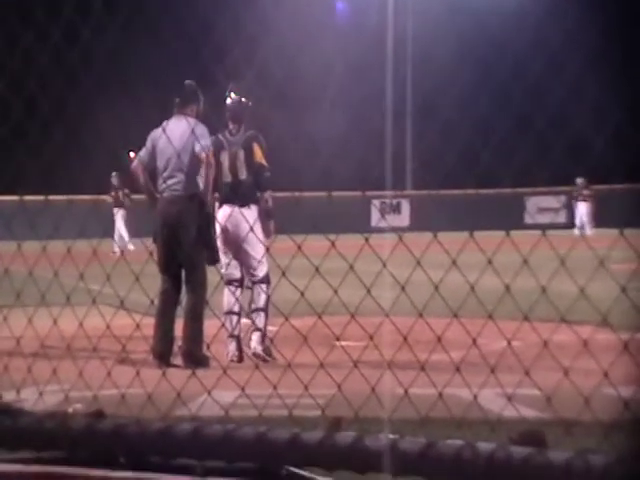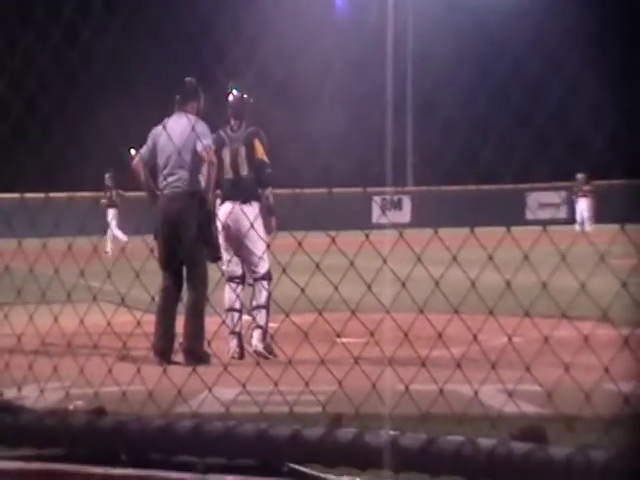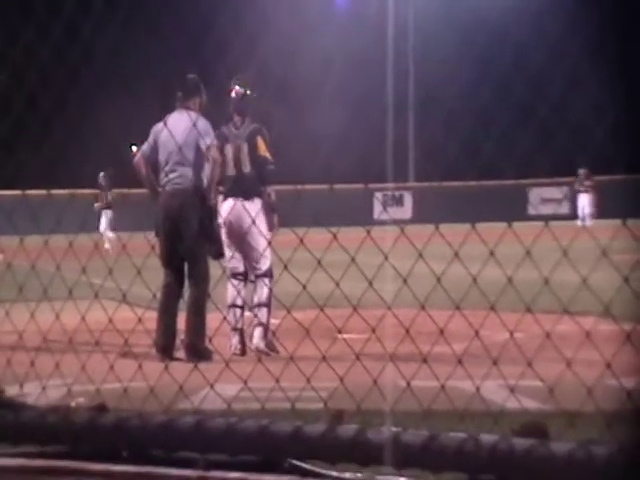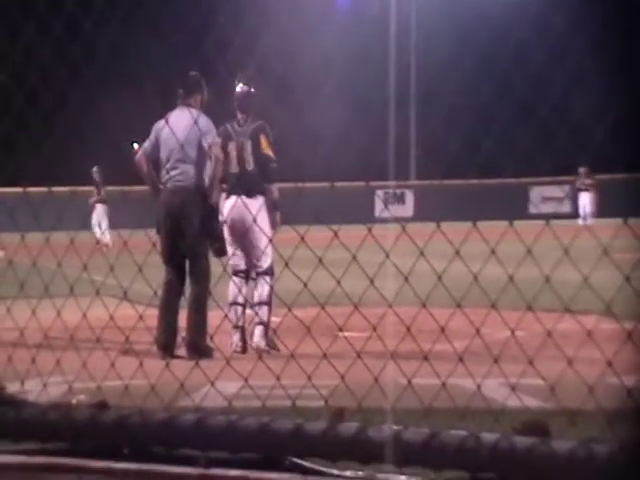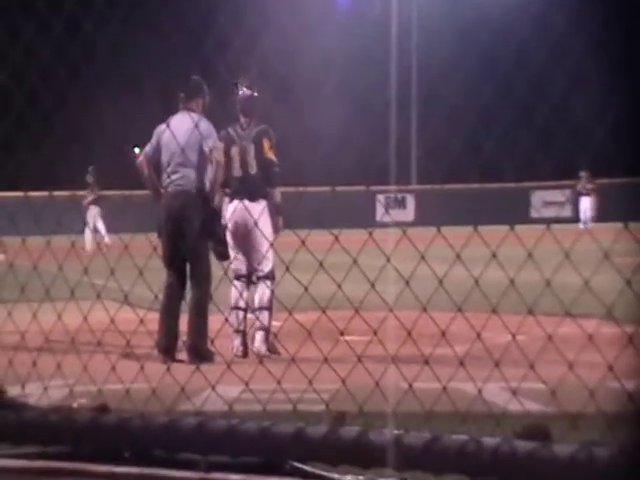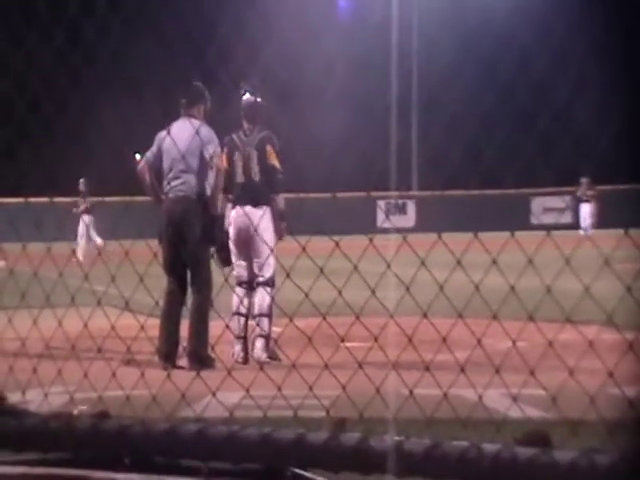
dt=0.1s
person 1, frame 1
left shoulder: (159, 132)
right shoulder: (196, 128)
left elbow: (137, 166)
right elbow: (207, 159)
left wrist: (154, 197)
right wrist: (207, 196)
left hip: (165, 207)
right hip: (189, 206)
left knee: (168, 282)
right knee: (195, 281)
left ankle: (161, 351)
right ankle: (192, 352)
person 1, frame 2
left shoulder: (160, 129)
right shoulder: (197, 125)
left elbow: (138, 164)
right elbow: (210, 158)
left wrist: (155, 195)
right wrist: (208, 194)
left hip: (166, 204)
right hip: (189, 203)
left knee: (169, 279)
right knee: (196, 279)
left ankle: (162, 348)
right ankle: (193, 349)
person 1, frame 3
left shoulder: (161, 126)
right shoulder: (198, 122)
left elbow: (139, 160)
right elbow: (214, 156)
left wrist: (156, 192)
right wrist: (210, 191)
left hip: (167, 200)
right hip: (191, 199)
left knee: (171, 275)
right knee: (197, 275)
left ankle: (164, 344)
right ankle: (194, 346)
person 1, frame 4
left shoulder: (163, 123)
right shoulder: (200, 120)
left elbow: (140, 158)
right elbow: (216, 155)
left wrist: (157, 189)
right wrist: (212, 190)
left hip: (168, 198)
right hip: (192, 198)
left knee: (172, 273)
right knee: (198, 273)
left ankle: (165, 343)
right ankle: (195, 344)
person 1, frame 5
left shoulder: (164, 127)
right shoulder: (202, 124)
left elbow: (142, 162)
right elbow: (217, 159)
left wrist: (158, 193)
right wrist: (212, 194)
left hip: (169, 202)
right hip: (193, 201)
left knee: (173, 276)
right knee: (199, 276)
left ankle: (166, 346)
right ankle: (196, 347)
person 1, frame 6
left shoulder: (165, 133)
right shoulder: (203, 130)
left elbow: (143, 167)
right elbow: (217, 165)
left wrist: (160, 199)
right wrist: (212, 201)
left hip: (171, 208)
right hip: (194, 207)
left knee: (174, 283)
right knee: (200, 283)
left ankle: (167, 352)
right ankle: (197, 354)
person 2, frame 1
left shoulder: (216, 143)
right shoulder: (253, 139)
left elbow: (210, 184)
right elbow: (263, 182)
right wrist: (269, 216)
left hip: (224, 213)
right hip: (248, 212)
left knee: (231, 280)
right knee: (259, 276)
left ankle: (233, 343)
right ankle: (258, 337)
person 2, frame 2
left shoulder: (217, 140)
right shoulder: (254, 135)
right elbow: (264, 178)
right wrist: (271, 213)
left hip: (225, 210)
right hip: (250, 209)
left knee: (232, 277)
right knee: (261, 274)
left ankle: (234, 341)
right ankle: (259, 335)
person 2, frame 3
left shoulder: (221, 136)
right shoulder: (256, 132)
right elbow: (266, 175)
right wrist: (272, 210)
left hip: (228, 206)
right hip: (253, 205)
left knee: (235, 274)
right knee: (262, 271)
left ankle: (236, 337)
right ankle: (260, 332)
person 2, frame 4
left shoulder: (223, 133)
right shoulder: (259, 129)
right elbow: (269, 172)
right wrist: (275, 208)
left hip: (231, 204)
right hip: (256, 203)
left knee: (237, 271)
right knee: (263, 269)
left ankle: (237, 335)
right ankle: (260, 331)
person 2, frame 5
left shoulder: (226, 137)
right shoulder: (263, 133)
left elbow: (219, 179)
right elbow: (272, 177)
right wrist: (278, 212)
left hip: (234, 208)
right hip: (258, 207)
left knee: (239, 275)
right knee: (264, 273)
left ankle: (238, 339)
right ankle: (261, 336)
person 2, frame 6
left shoulder: (230, 143)
right shoulder: (266, 139)
left elbow: (222, 186)
right elbow: (275, 182)
right wrist: (281, 218)
left hip: (237, 214)
right hip: (261, 213)
left knee: (241, 280)
right knee: (264, 279)
left ankle: (240, 345)
right ankle: (261, 343)
